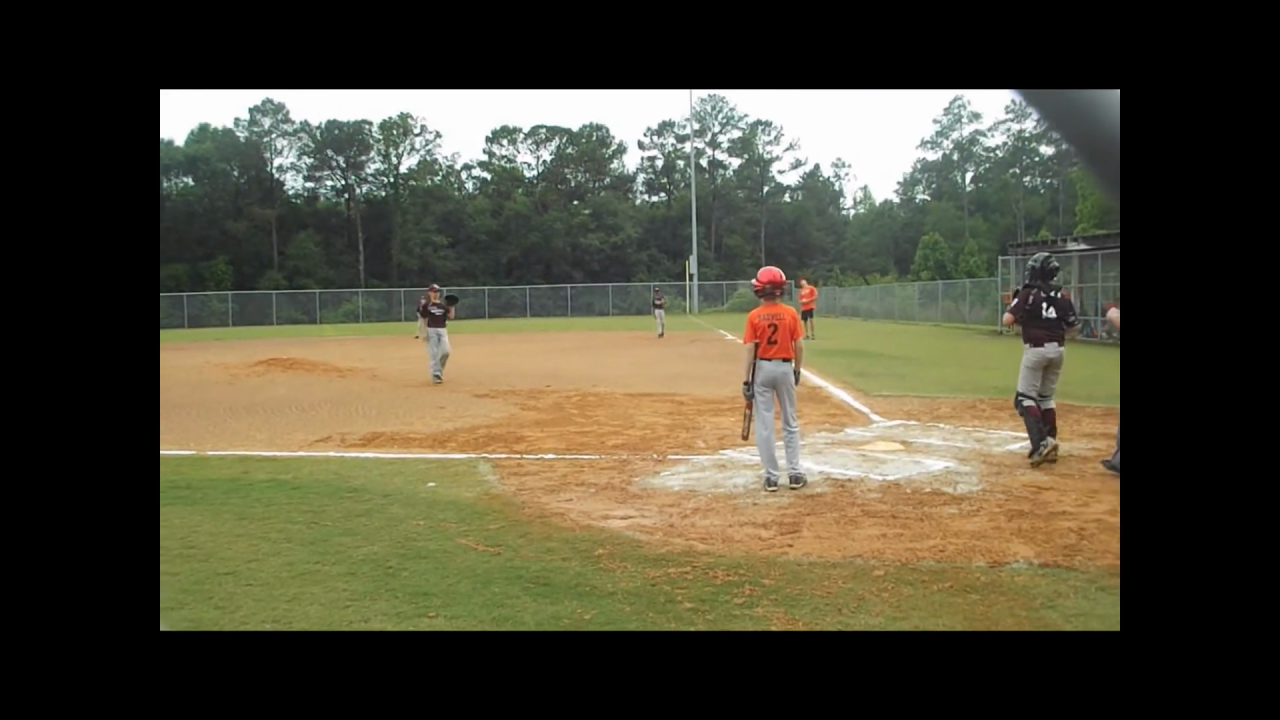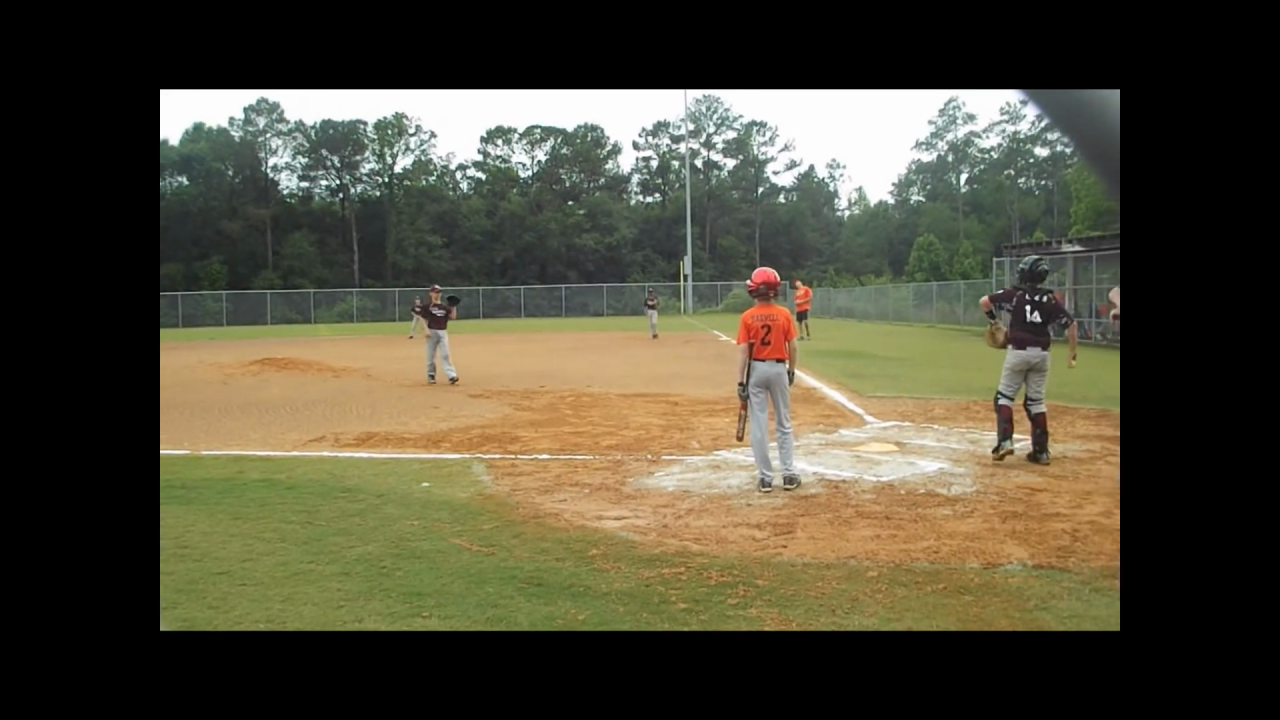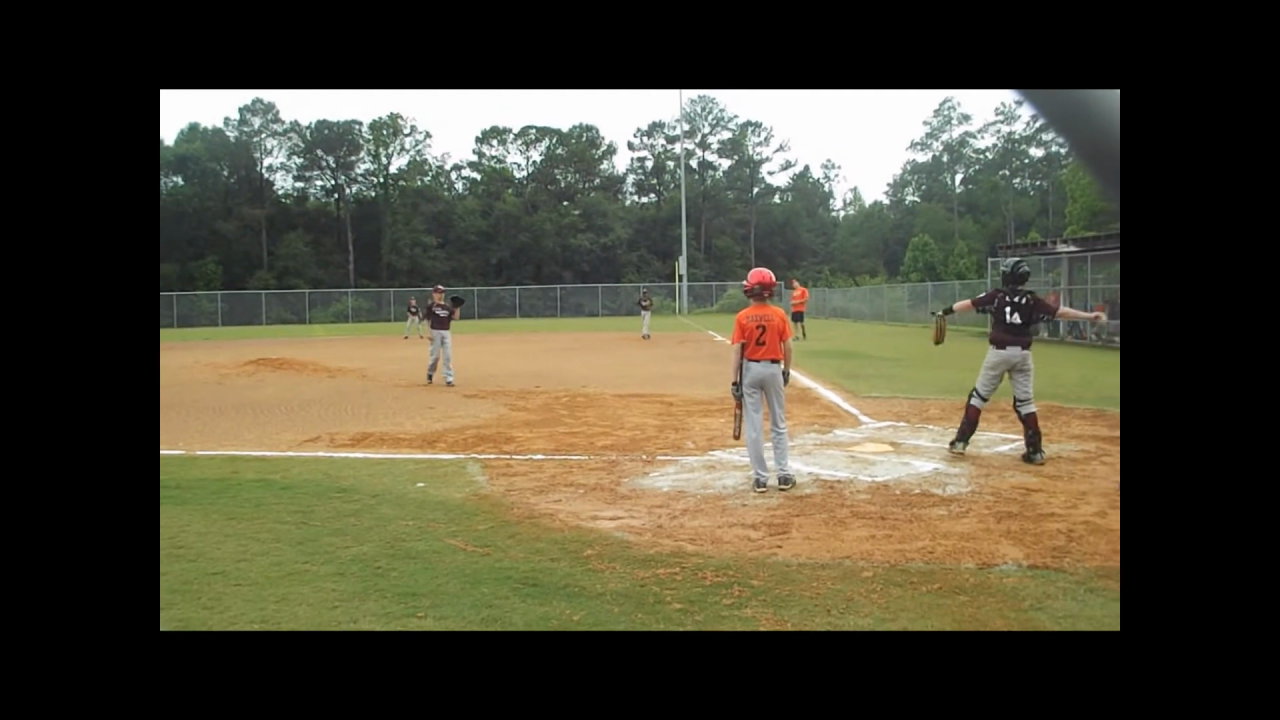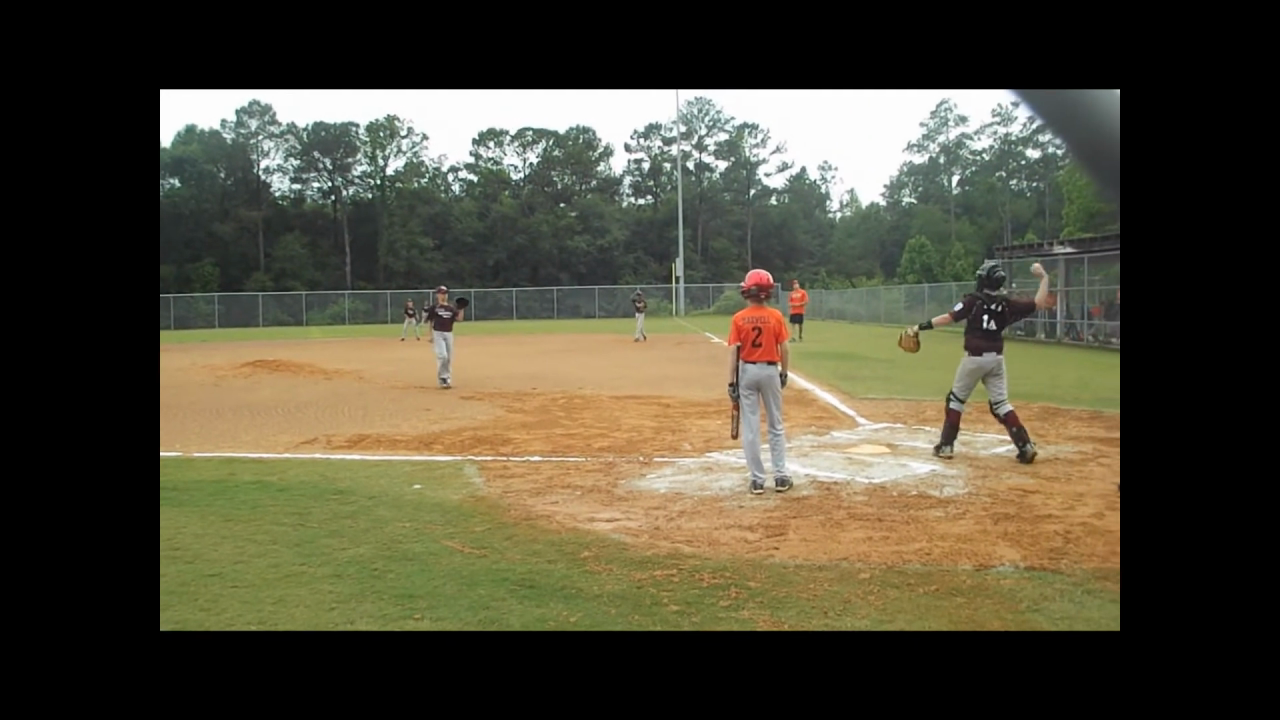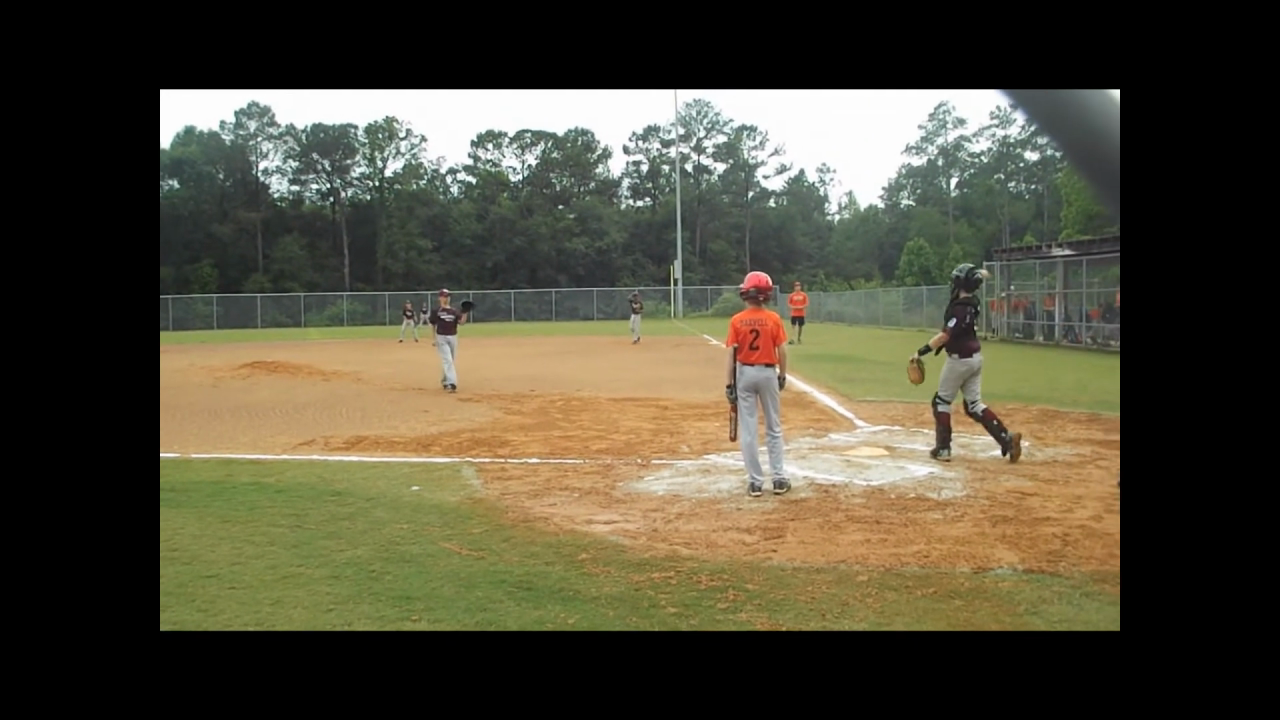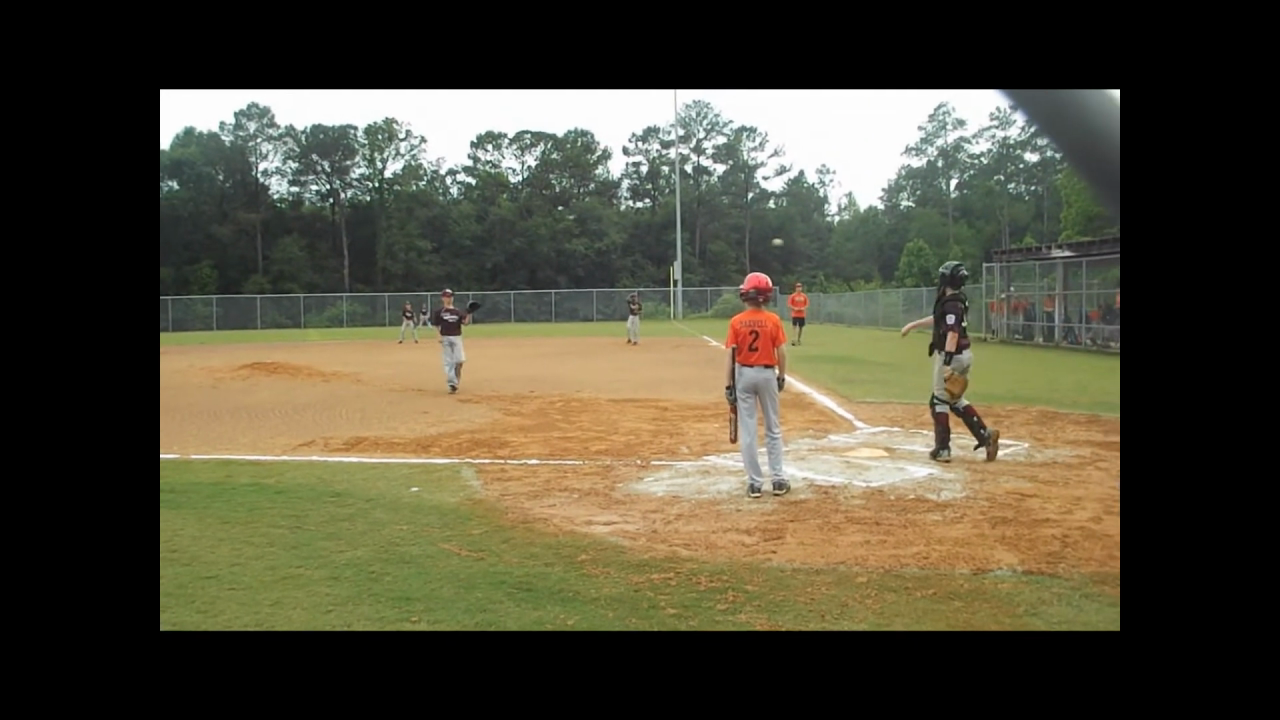
dt=0.2s
person 1, frame 1
left shoulder: (754, 316)
right shoulder: (791, 313)
left elbow: (750, 351)
right elbow: (799, 346)
left wrist: (747, 381)
right wrist: (797, 371)
left hip: (762, 370)
right hip: (785, 368)
left knee: (765, 425)
right knee: (790, 423)
left ankle: (771, 476)
right ankle: (795, 474)
person 1, frame 2
left shoulder: (747, 317)
right shoulder: (784, 314)
left elbow: (744, 351)
right elbow: (793, 346)
left wrist: (741, 381)
right wrist: (791, 371)
left hip: (756, 370)
right hip: (778, 369)
left knee: (759, 425)
right knee: (784, 424)
left ankle: (765, 477)
right ankle: (789, 475)
person 1, frame 3
left shoulder: (742, 317)
right shoulder: (779, 314)
left elbow: (738, 351)
right elbow: (788, 347)
left wrist: (735, 381)
right wrist: (787, 371)
left hip: (750, 370)
right hip: (773, 369)
left knee: (754, 426)
right knee: (779, 424)
left ankle: (760, 477)
right ankle: (784, 475)
person 1, frame 4
left shoulder: (738, 319)
right shoulder: (776, 316)
left elbow: (734, 353)
right elbow: (784, 349)
left wrist: (732, 382)
right wrist: (784, 373)
left hip: (747, 372)
right hip: (770, 371)
left knee: (750, 427)
right knee: (776, 426)
left ankle: (757, 479)
right ankle: (781, 477)
person 1, frame 5
left shoulder: (736, 320)
right shoulder: (774, 319)
left elbow: (732, 355)
right elbow: (782, 351)
left wrist: (729, 384)
right wrist: (782, 376)
left hip: (744, 374)
right hip: (768, 373)
left knee: (748, 429)
right knee: (774, 428)
left ankle: (755, 481)
right ankle: (779, 479)
person 1, frame 6
left shoulder: (736, 322)
right shoulder: (773, 320)
left elbow: (731, 356)
right elbow: (781, 352)
left wrist: (729, 385)
right wrist: (781, 377)
left hip: (744, 375)
right hip: (767, 375)
left knee: (748, 431)
right knee: (773, 429)
left ankle: (755, 483)
right ankle: (778, 480)
person 2, frame 1
left shoulder: (1027, 293)
right shoulder: (1061, 297)
left elbow: (1007, 320)
right elbow: (1075, 326)
left wrist: (1022, 318)
left hip: (1036, 349)
right hip: (1057, 350)
left knee: (1025, 398)
right knee: (1046, 398)
left ankle: (1042, 442)
right ankle: (1049, 441)
person 2, frame 2
left shoulder: (1014, 294)
right shoulder: (1050, 299)
left elbow: (984, 302)
right elbow: (1071, 324)
left wrist: (992, 318)
right wrist: (1073, 351)
left hip: (1018, 352)
right hip: (1041, 353)
left knee: (1004, 397)
right knee: (1036, 401)
left ankle: (1005, 442)
right ankle: (1041, 451)
person 2, frame 3
left shoulder: (996, 296)
right shoulder: (1032, 301)
left elbow: (967, 305)
right elbow: (1059, 312)
left wrist: (945, 311)
right wrist: (1089, 316)
left hip: (999, 352)
right hip: (1022, 354)
left knee: (979, 396)
right knee: (1025, 402)
left ankle: (961, 442)
right ankle: (1035, 451)
person 2, frame 4
left shoulder: (973, 302)
right shoulder: (1007, 304)
left elbow: (948, 318)
right elbow: (1040, 303)
left wrist: (920, 327)
right wrist: (1043, 277)
left hip: (975, 358)
right hip: (996, 358)
left knee: (956, 400)
right knee: (1001, 403)
left ankle: (946, 446)
right ankle: (1025, 447)
person 2, frame 5
left shoulder: (960, 308)
right shoulder: (971, 302)
left elbow: (943, 336)
left wrist: (920, 352)
right wrist: (978, 277)
left hip: (960, 359)
right hip: (975, 358)
left knee: (942, 401)
right knee: (974, 404)
left ankle: (943, 449)
right ankle: (1006, 438)
person 2, frame 6
left shoulder: (951, 305)
right shoulder: (956, 301)
left elbow: (952, 335)
right elbow: (938, 318)
left wrist: (947, 364)
right wrist: (913, 325)
left hip: (951, 356)
right hip: (964, 355)
left knee: (940, 401)
right knee: (957, 400)
left ankle: (943, 449)
right ankle: (985, 434)
